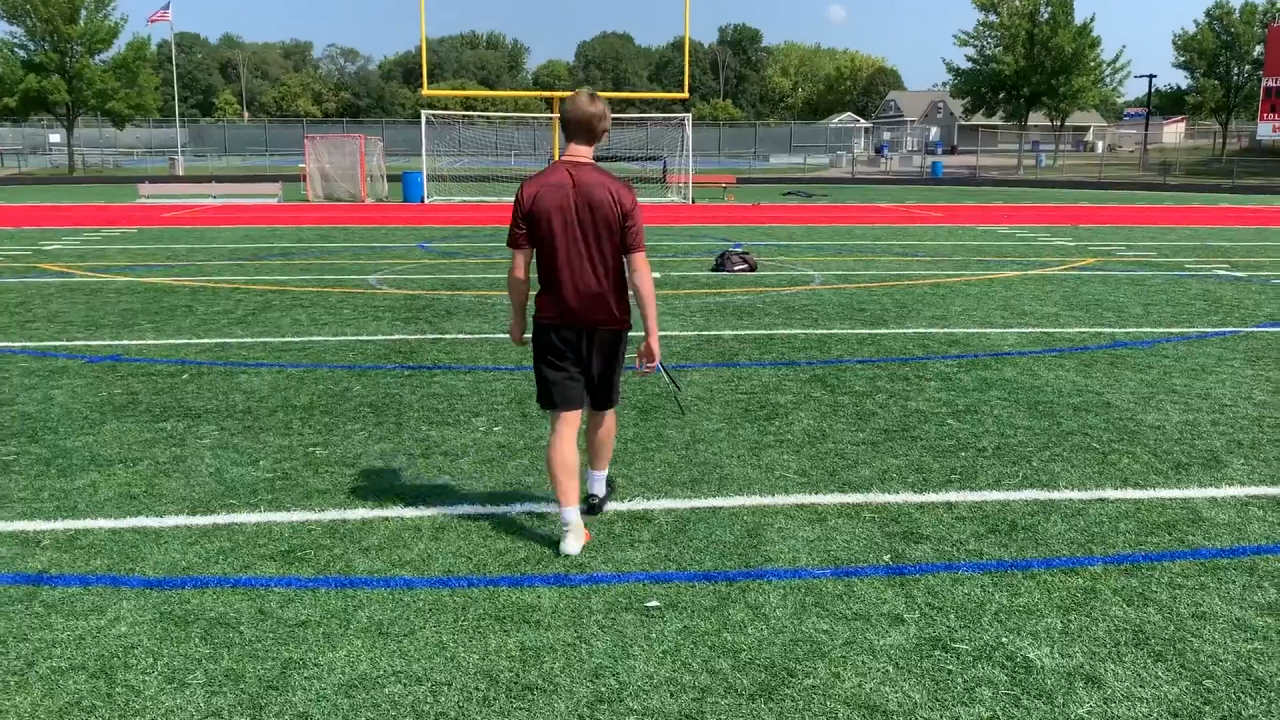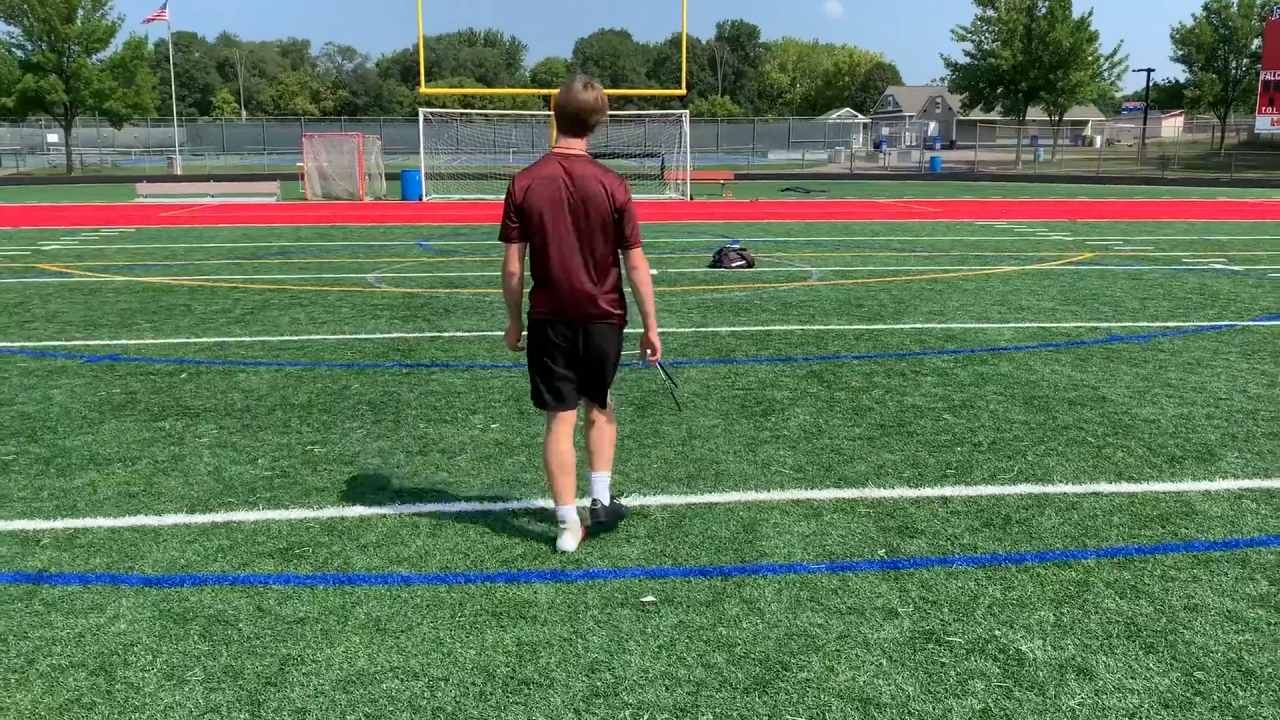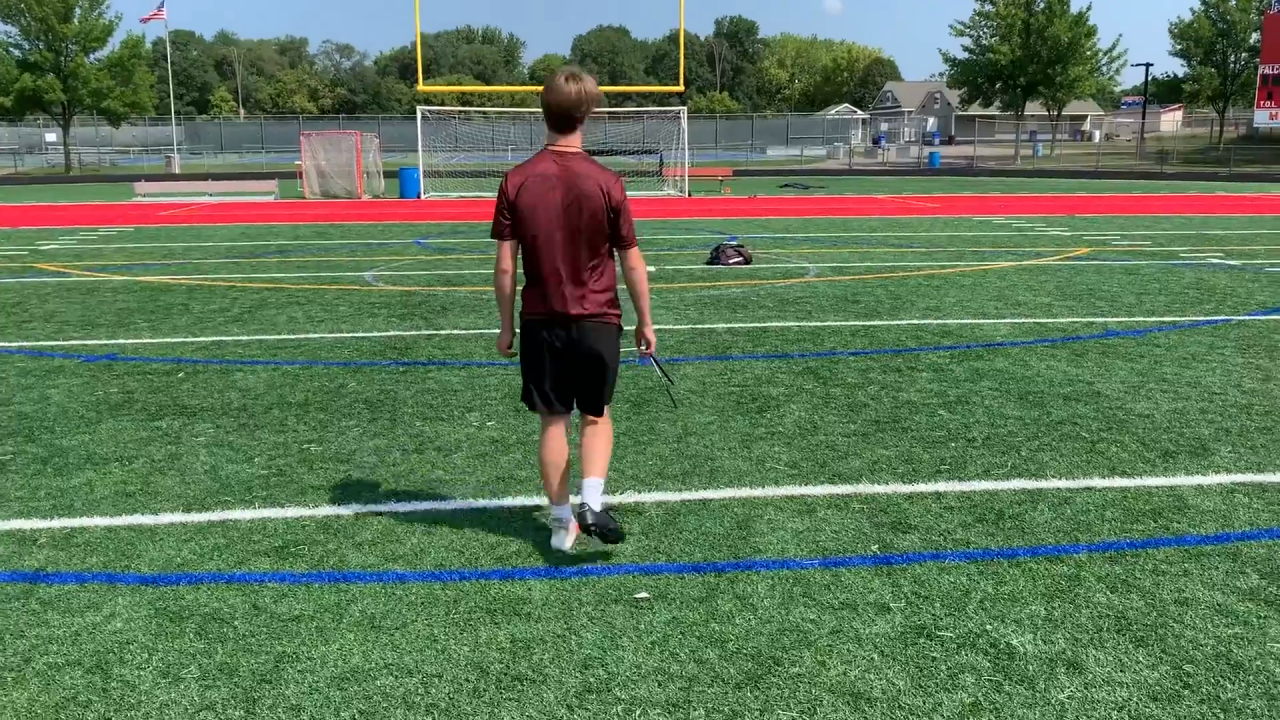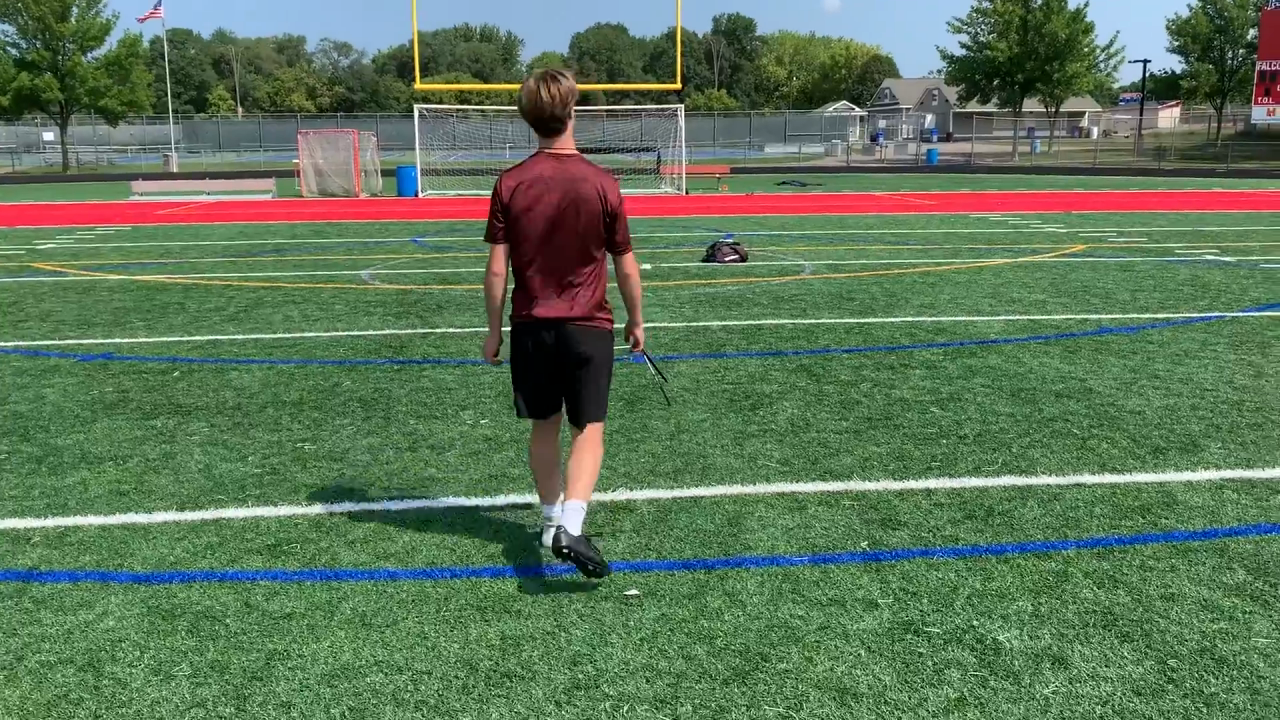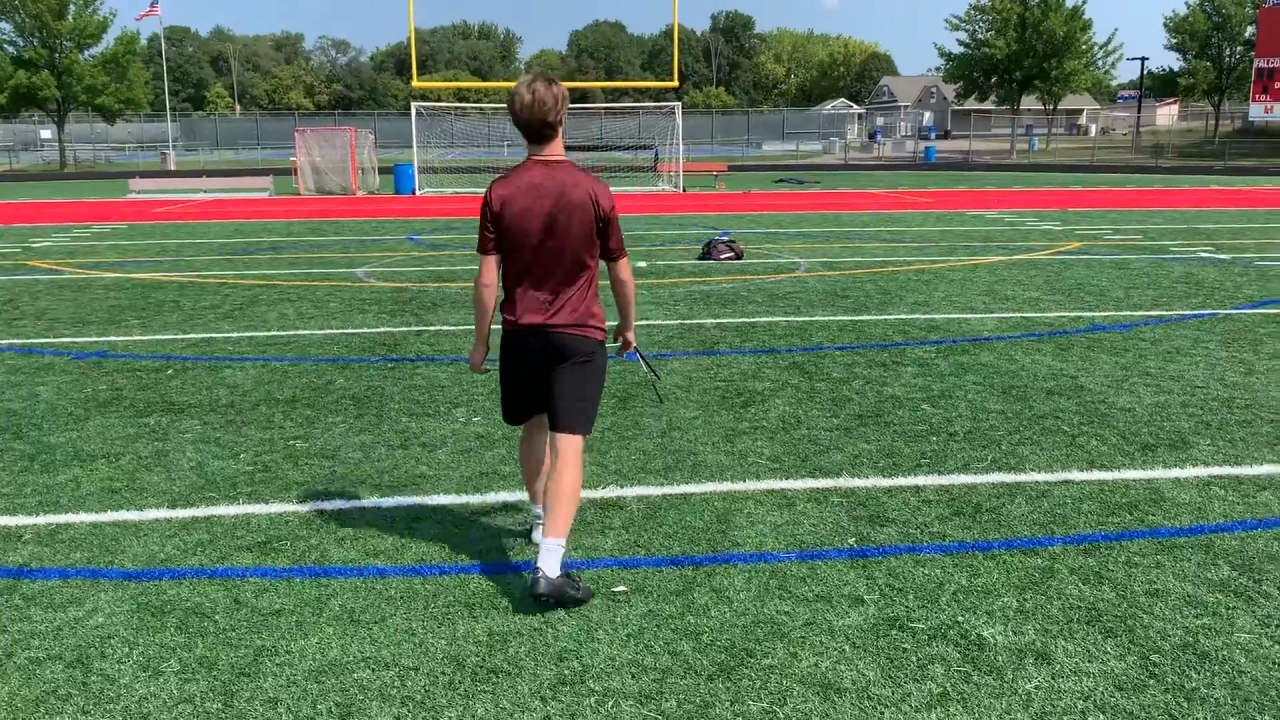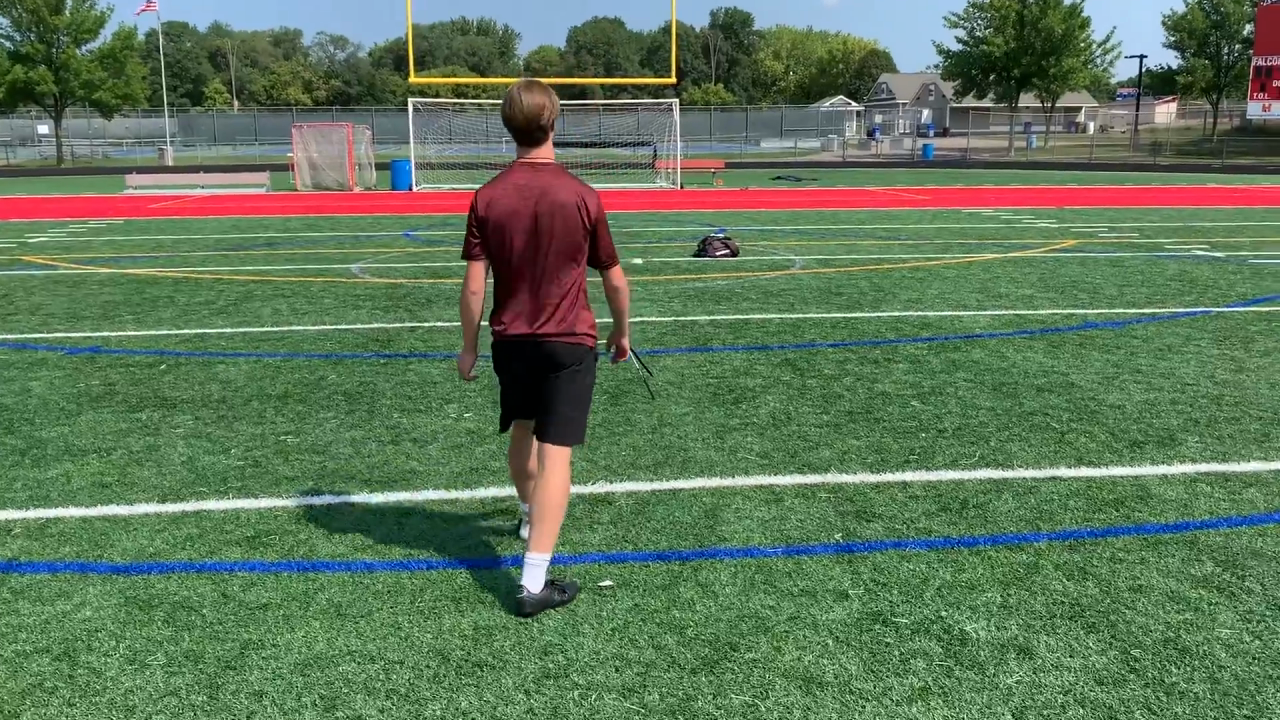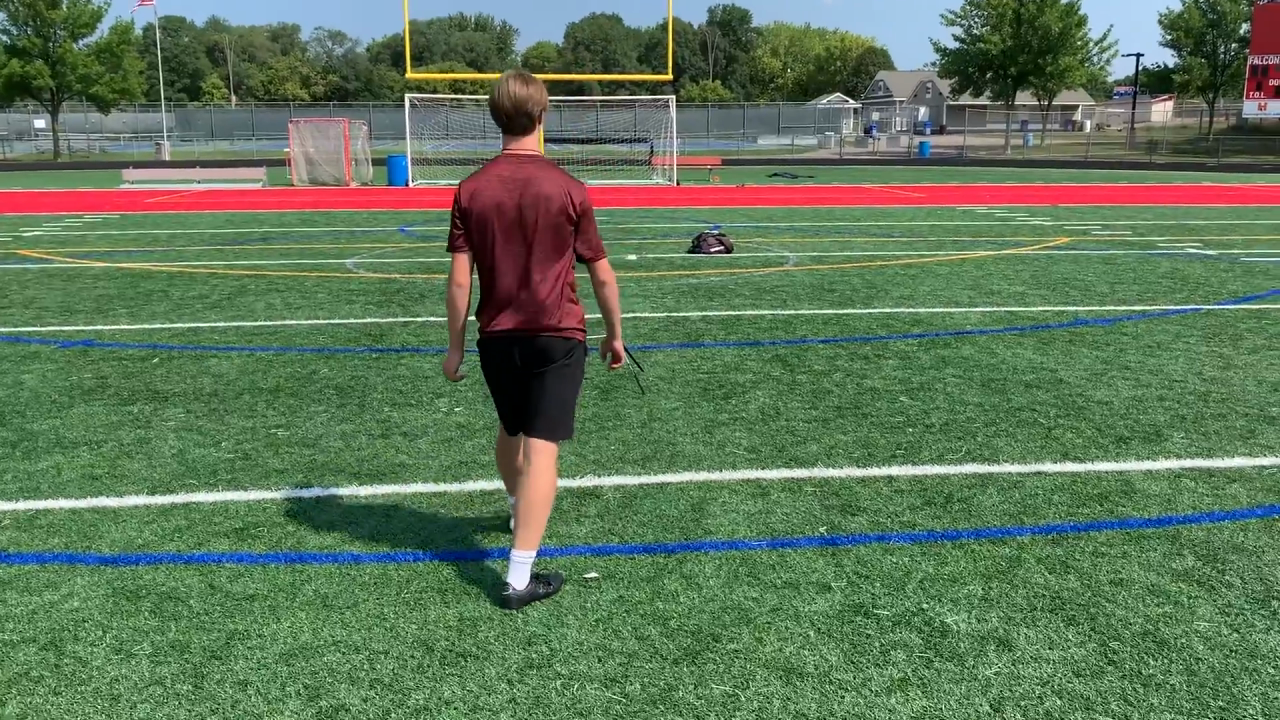
dt=0.1s
person 1, frame 1
left shoulder: (532, 190)
right shoulder: (619, 192)
left elbow: (519, 270)
right elbow: (639, 269)
left wrist: (518, 319)
right wrist: (652, 333)
left hip: (553, 323)
right hip: (608, 322)
left knee: (565, 421)
right knee: (602, 410)
left ankle: (571, 527)
right ankle: (597, 486)
person 1, frame 2
left shoulder: (524, 183)
right shoulder: (612, 185)
left elbow: (512, 266)
right elbow: (635, 263)
left wrist: (514, 322)
right wrist: (650, 325)
left hip: (547, 321)
right hip: (602, 318)
left knee: (559, 420)
right knee: (599, 407)
left ankle: (567, 525)
right ankle: (601, 496)
person 1, frame 3
left shoulder: (517, 181)
right shoulder: (607, 183)
left elbow: (505, 265)
right elbow: (632, 262)
left wrist: (506, 325)
right wrist: (645, 321)
left hip: (540, 321)
right hip: (599, 319)
left knee: (553, 422)
right knee: (596, 415)
left ankle: (562, 523)
right ankle: (592, 504)
person 1, frame 4
left shoulder: (510, 183)
right shoulder: (603, 185)
left elbow: (497, 268)
right elbow: (627, 266)
left wrist: (494, 330)
right wrist: (635, 320)
left hip: (531, 326)
right hip: (588, 326)
left knee: (544, 426)
right knee: (589, 427)
left ankle: (553, 523)
right ankle: (570, 528)
person 1, frame 5
left shoulder: (500, 192)
right shoulder: (594, 191)
left elbow: (487, 279)
right elbow: (621, 272)
left wrist: (480, 340)
right wrist: (628, 323)
left hip: (521, 334)
right hip: (580, 335)
left knee: (533, 427)
right knee: (569, 443)
left ankle: (541, 520)
right ankle: (550, 568)
person 1, frame 6
left shoulder: (487, 197)
right shoulder: (582, 197)
left elbow: (474, 285)
right elbow: (615, 279)
left wrist: (468, 348)
right wrist: (622, 331)
left hip: (511, 340)
right hip: (569, 341)
left knee: (522, 429)
right knee: (556, 453)
left ankle: (531, 516)
right ankle: (533, 582)
person 1, frame 7
left shoulder: (471, 189)
right shoulder: (568, 189)
left elbow: (459, 279)
right elbow: (602, 274)
left wrist: (455, 346)
right wrist: (615, 334)
left hip: (497, 335)
right hip: (558, 336)
left knee: (512, 429)
right knee: (542, 448)
left ankle: (520, 511)
right ankle: (518, 577)
